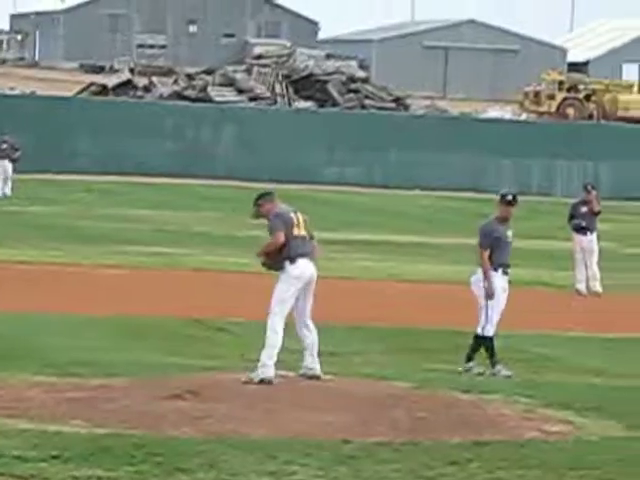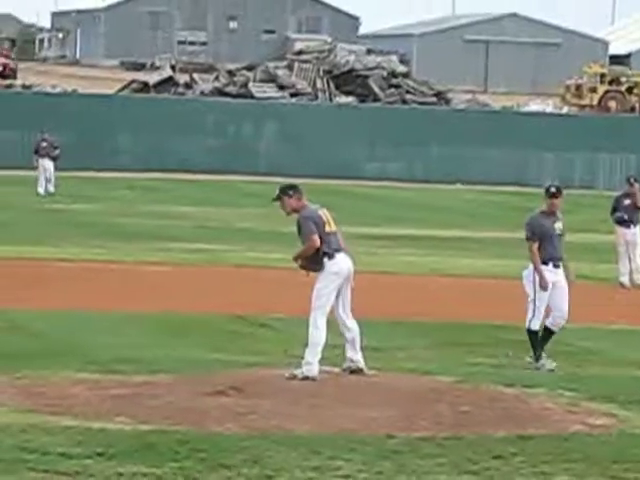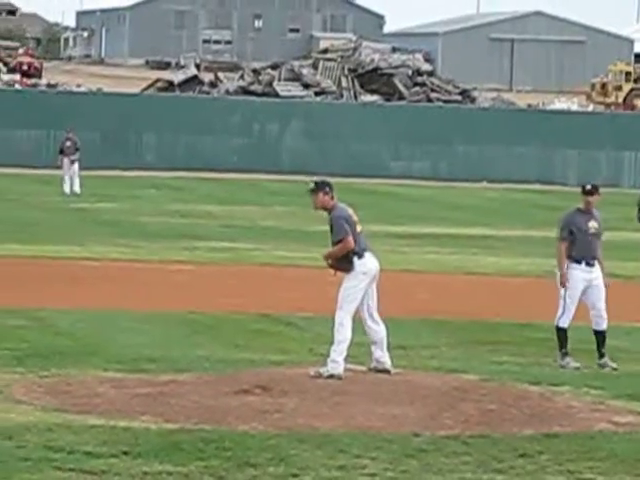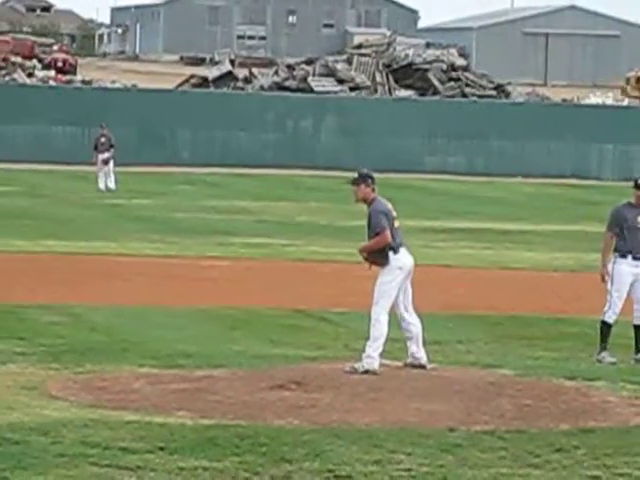
dt=0.3s
person 1, frame 1
left shoulder: (276, 215)
right shoulder: (297, 215)
left elbow: (278, 240)
right elbow: (313, 246)
left wrist: (262, 252)
left hip: (293, 269)
right hip: (309, 267)
left knee: (275, 319)
right knee: (304, 320)
left ankle: (266, 370)
right ankle: (312, 368)
person 1, frame 2
left shoulder: (305, 216)
right shoulder: (320, 210)
left elbow: (314, 243)
left wrist: (297, 256)
left hip: (331, 266)
right hip: (345, 261)
left knee: (318, 317)
right knee: (344, 314)
left ankle: (310, 369)
right ankle: (355, 361)
person 1, frame 3
left shoulder: (336, 215)
right shoulder: (343, 209)
left elbow: (348, 244)
left wrist: (328, 255)
right wrist: (335, 256)
left hip: (359, 266)
right hip: (369, 262)
left knee: (343, 316)
right knee: (371, 315)
left ankle: (335, 366)
right ankle: (382, 361)
person 1, frame 4
left shoulder: (376, 208)
right shoulder: (382, 204)
left elbow: (385, 238)
left wrist: (364, 248)
right wrist: (371, 251)
left hip: (394, 262)
right hip: (403, 259)
left knee: (379, 311)
right knee: (405, 310)
left ankle: (370, 362)
right ankle: (418, 357)
person 2, frame 1
left shoulder: (507, 225)
right shoulder: (489, 227)
right elbow: (484, 257)
left wrist: (502, 279)
right wrist: (489, 284)
left hip: (503, 277)
right hip: (490, 277)
left knee: (489, 323)
right knee: (489, 322)
left ankle: (469, 362)
right ankle: (494, 364)
person 2, frame 2
left shoulder: (559, 218)
right shoulder: (535, 220)
right elbow: (533, 250)
left wrist: (567, 271)
right wrist: (541, 276)
left hip: (558, 270)
right hip: (542, 271)
left knee: (561, 315)
right knee: (536, 316)
left ankle: (538, 350)
right ankle: (538, 357)
person 2, frame 3
left shoulder: (597, 216)
right shoulder: (570, 218)
left elbow: (597, 246)
right elbow: (562, 247)
left wrist: (604, 272)
right wrist: (562, 272)
left hip: (595, 270)
right hip: (575, 270)
left knee: (600, 314)
right knee: (566, 314)
left ankle: (602, 357)
right ankle: (564, 356)
person 2, frame 4
right shoulder: (620, 211)
right elbow: (609, 239)
right wrist: (604, 266)
right hip: (623, 263)
right knee: (613, 307)
right ankle: (602, 350)
